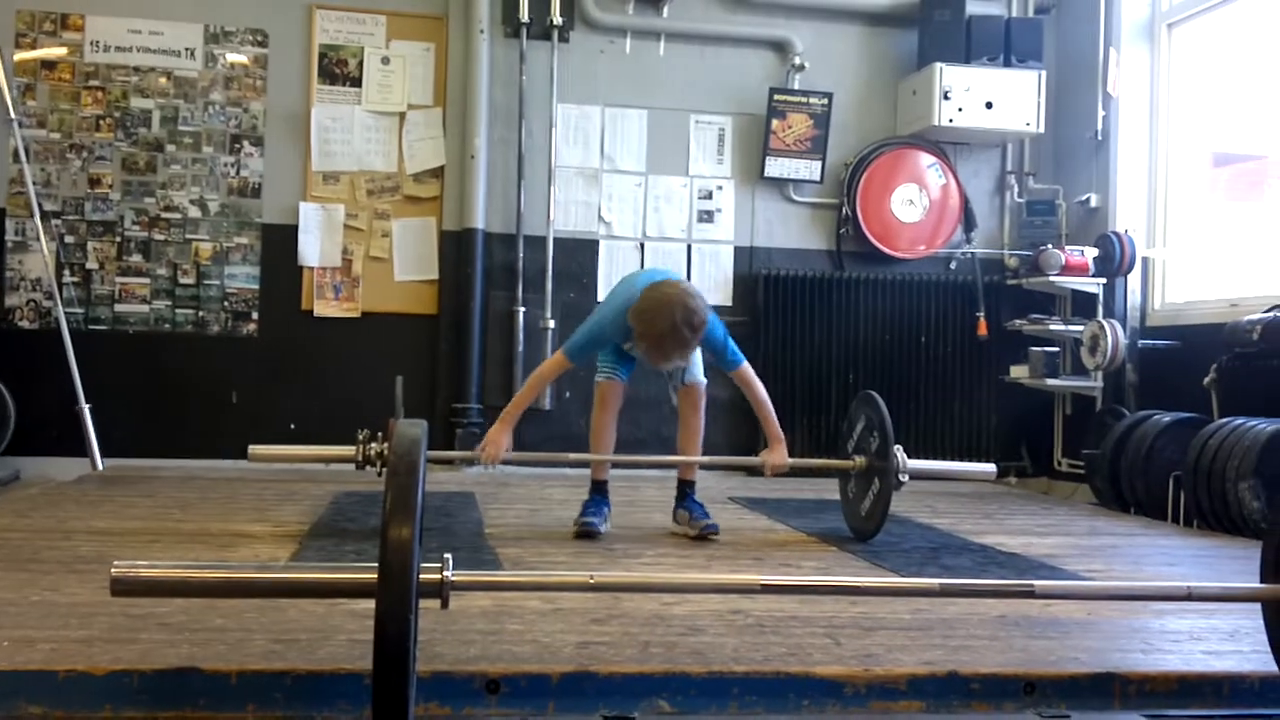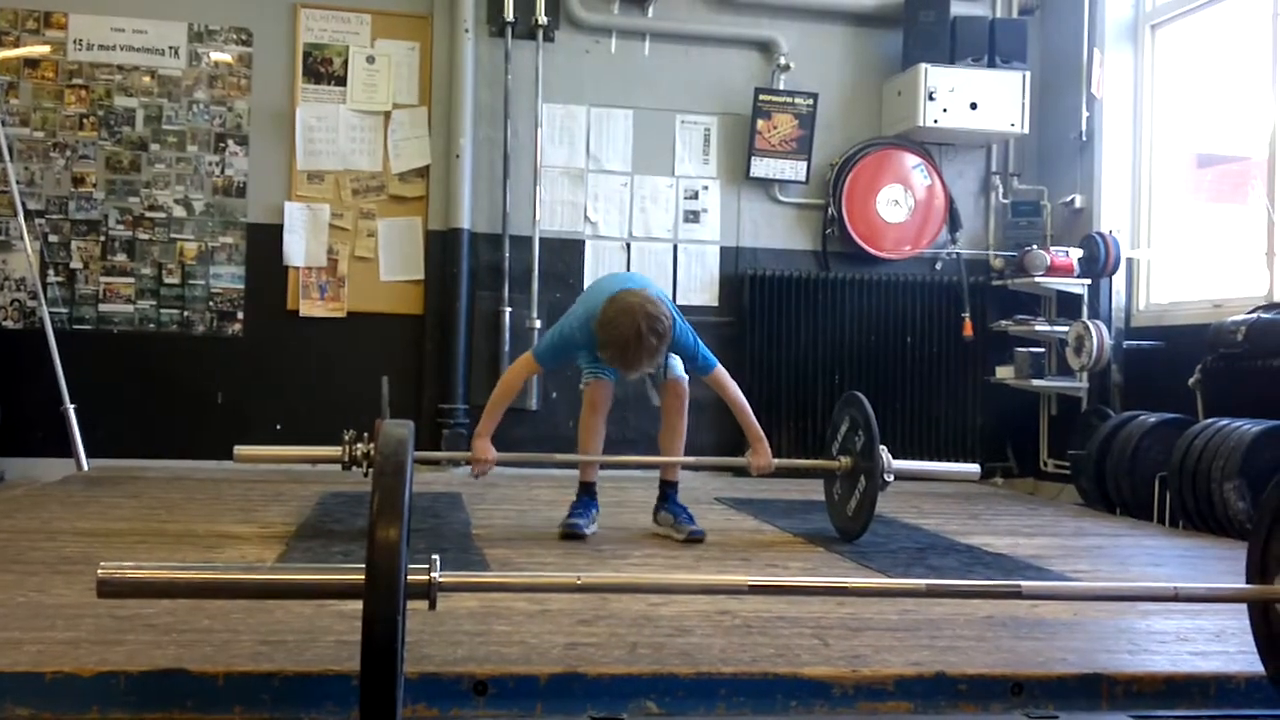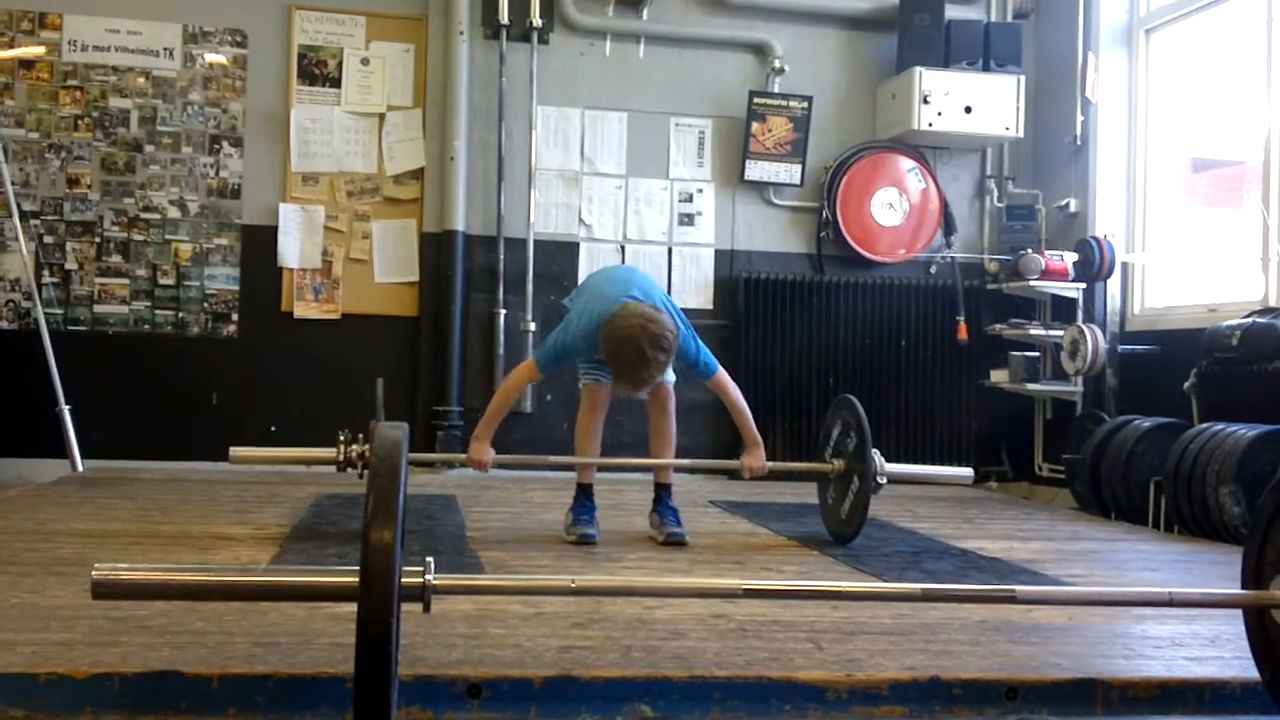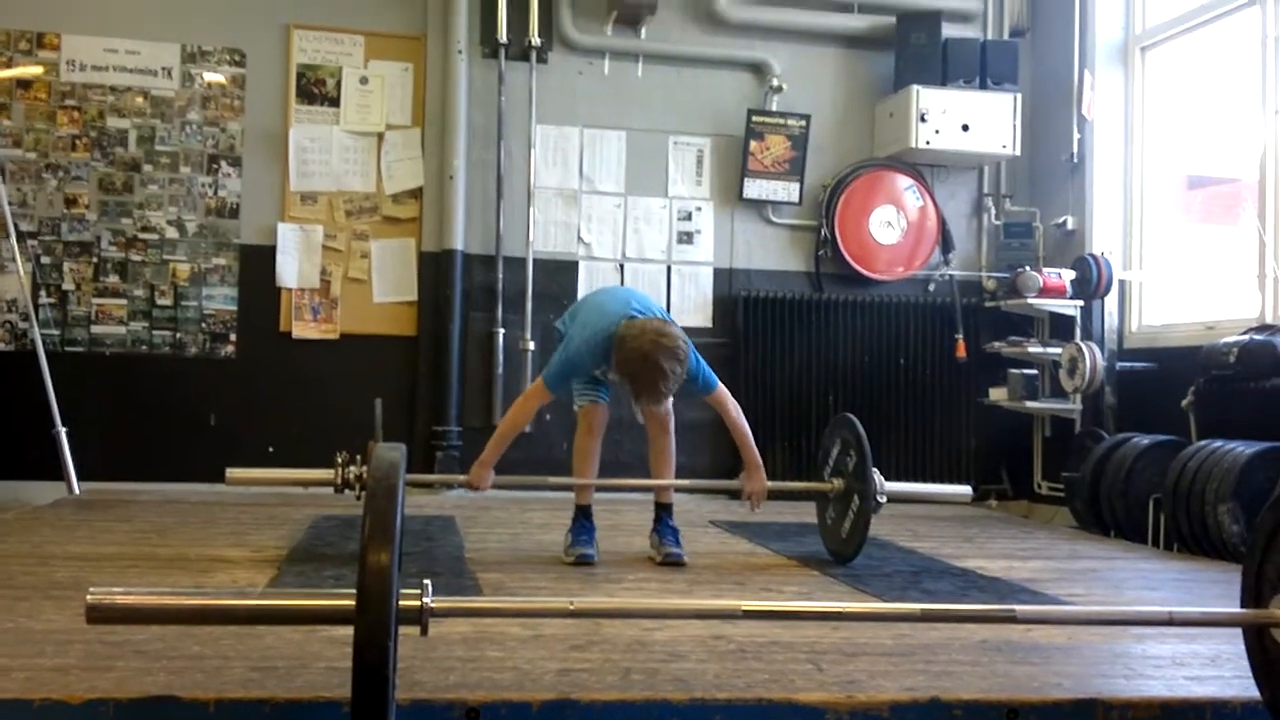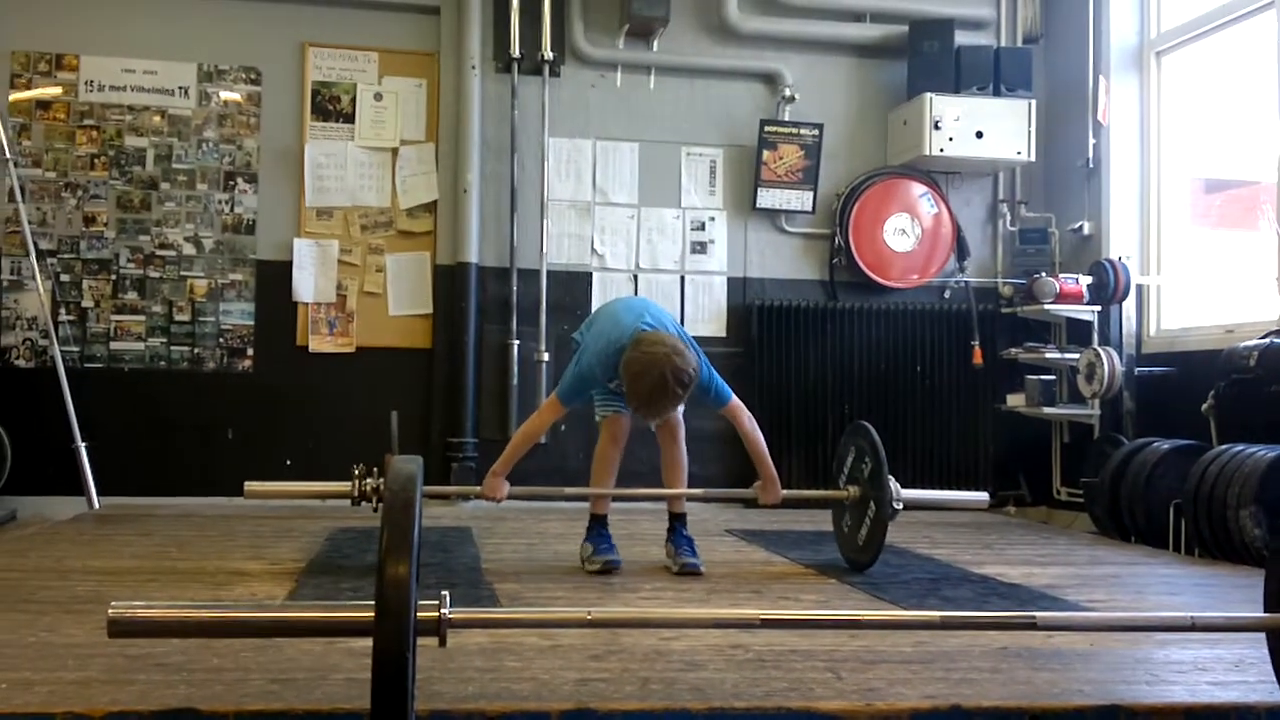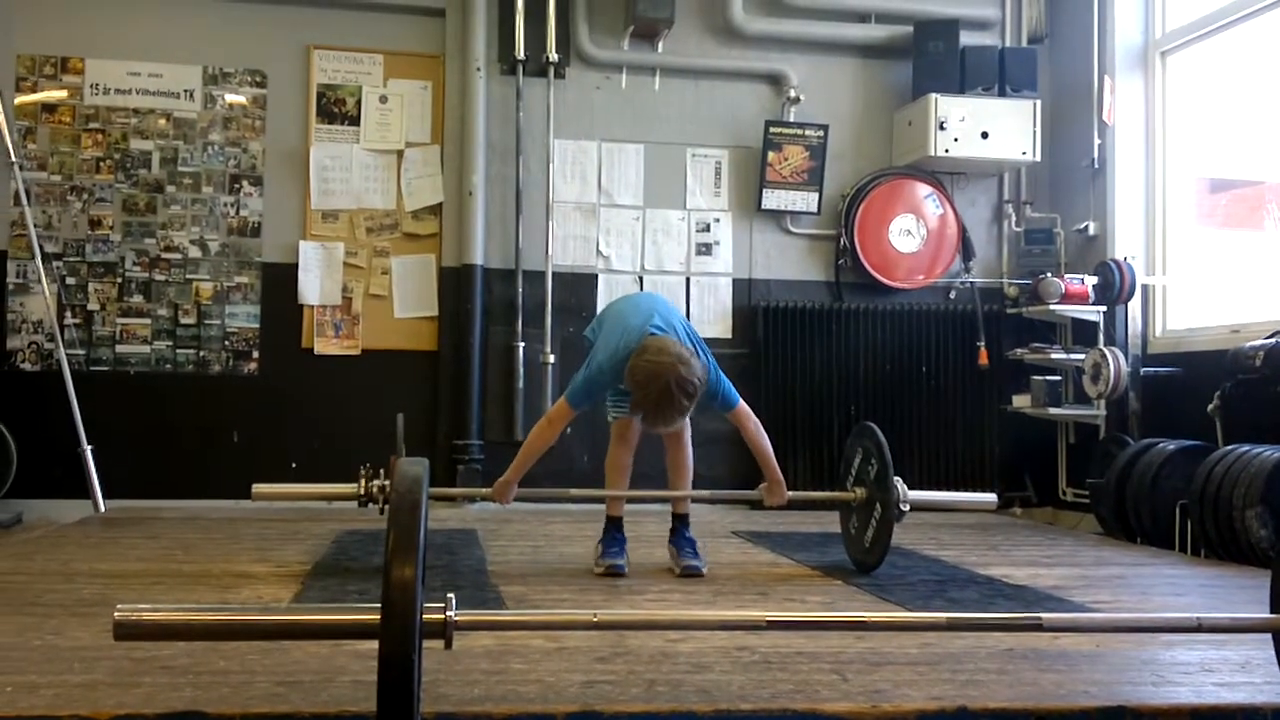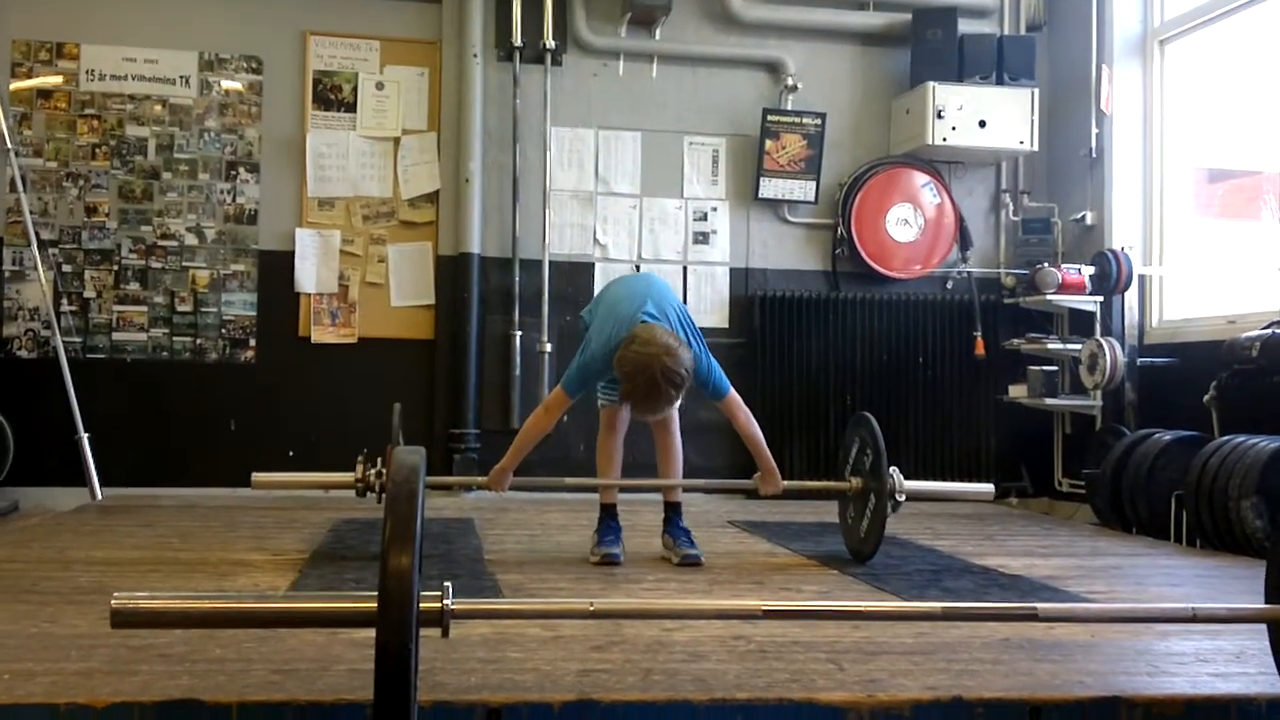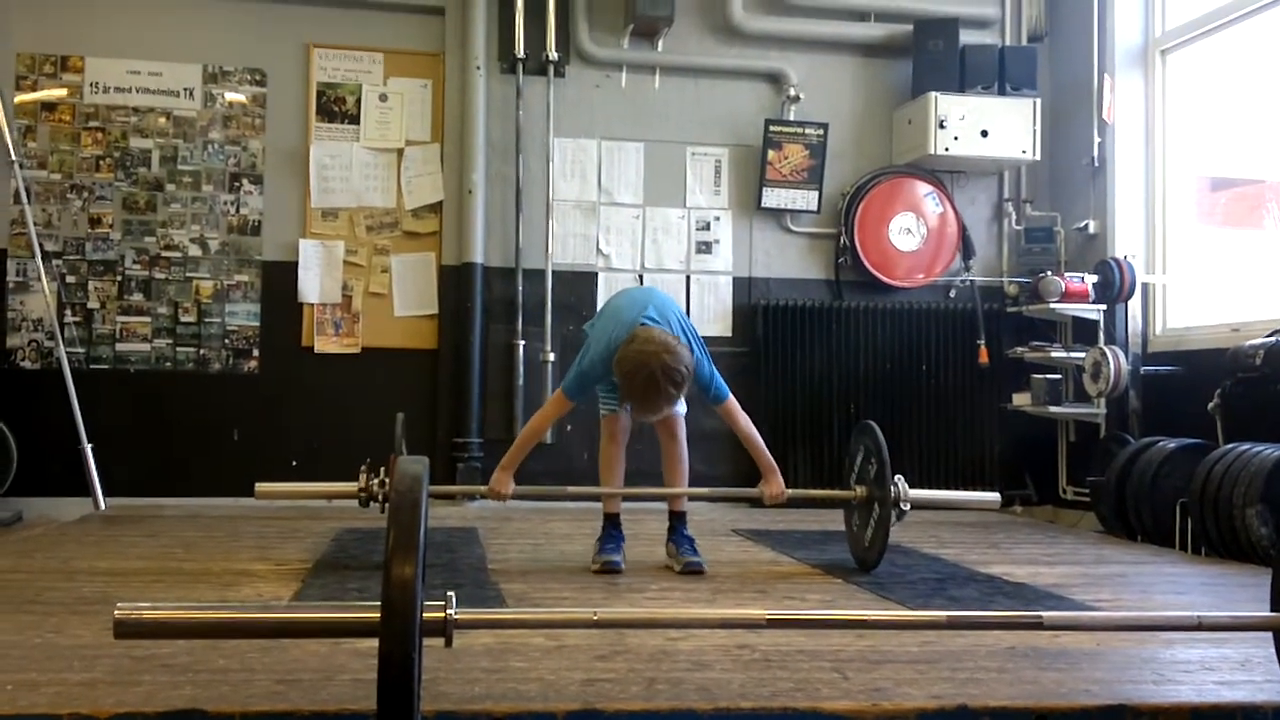
dt=0.4s
person 1, frame 1
left shoulder: (702, 323)
right shoulder: (614, 320)
left elbow: (749, 379)
right elbow: (551, 367)
left wrist: (777, 443)
right wrist: (503, 427)
left hip: (678, 332)
right hip: (625, 331)
left knee: (694, 393)
right knee: (608, 391)
left ankle: (686, 500)
right ankle: (598, 499)
person 1, frame 2
left shoulder: (671, 327)
right shoulder: (581, 326)
left elbow: (724, 382)
right elbow: (518, 371)
left wrist: (759, 444)
right wrist: (482, 436)
left hip: (650, 333)
right hip: (599, 327)
left knee: (677, 392)
right knee: (597, 394)
left ankle: (668, 501)
right ankle: (585, 500)
person 1, frame 3
left shoulder: (676, 333)
right shoulder: (582, 330)
left elbow: (727, 387)
right elbow: (520, 377)
left wrist: (754, 447)
right wrist: (481, 440)
left hip: (645, 305)
right hip: (591, 314)
left knee: (663, 398)
right knee: (596, 396)
left ankle: (663, 503)
right ankle: (583, 502)
person 1, frame 4
left shoulder: (675, 349)
right shoulder: (585, 346)
left elbow: (727, 404)
right elbow: (530, 400)
left wrist: (754, 468)
right wrist: (485, 464)
right hip: (590, 337)
left knee: (662, 418)
right knee: (592, 417)
left ankle: (663, 523)
right ankle: (582, 523)
person 1, frame 5
left shoulder: (688, 362)
right shoulder: (597, 359)
left elbow: (742, 417)
right elbow: (545, 415)
left wrist: (769, 479)
right wrist: (498, 475)
right hip: (605, 346)
left knee: (672, 427)
right knee: (615, 427)
left ankle: (678, 533)
right ankle: (596, 532)
person 1, frame 6
left shoulder: (699, 365)
right shoulder: (608, 363)
left elbow: (748, 422)
right elbow: (553, 421)
left wrist: (775, 482)
right wrist: (510, 480)
right hip: (614, 330)
left knee: (678, 431)
right knee: (625, 430)
left ankle: (680, 534)
right ankle: (613, 535)
person 1, frame 7
left shoulder: (691, 353)
right shoulder: (601, 351)
left elbow: (738, 412)
right elbow: (550, 410)
left wrist: (769, 470)
right wrist: (505, 468)
left knee: (666, 419)
right knee: (613, 418)
left ankle: (673, 524)
right ankle: (608, 523)
person 1, frame 8
left shoulder: (690, 357)
right shoulder: (600, 355)
left elbow: (736, 416)
right elbow: (550, 412)
left wrist: (772, 474)
right wrist: (505, 470)
right hip: (614, 343)
left knee: (673, 426)
right knee: (614, 427)
left ankle: (679, 532)
right ankle: (611, 532)
